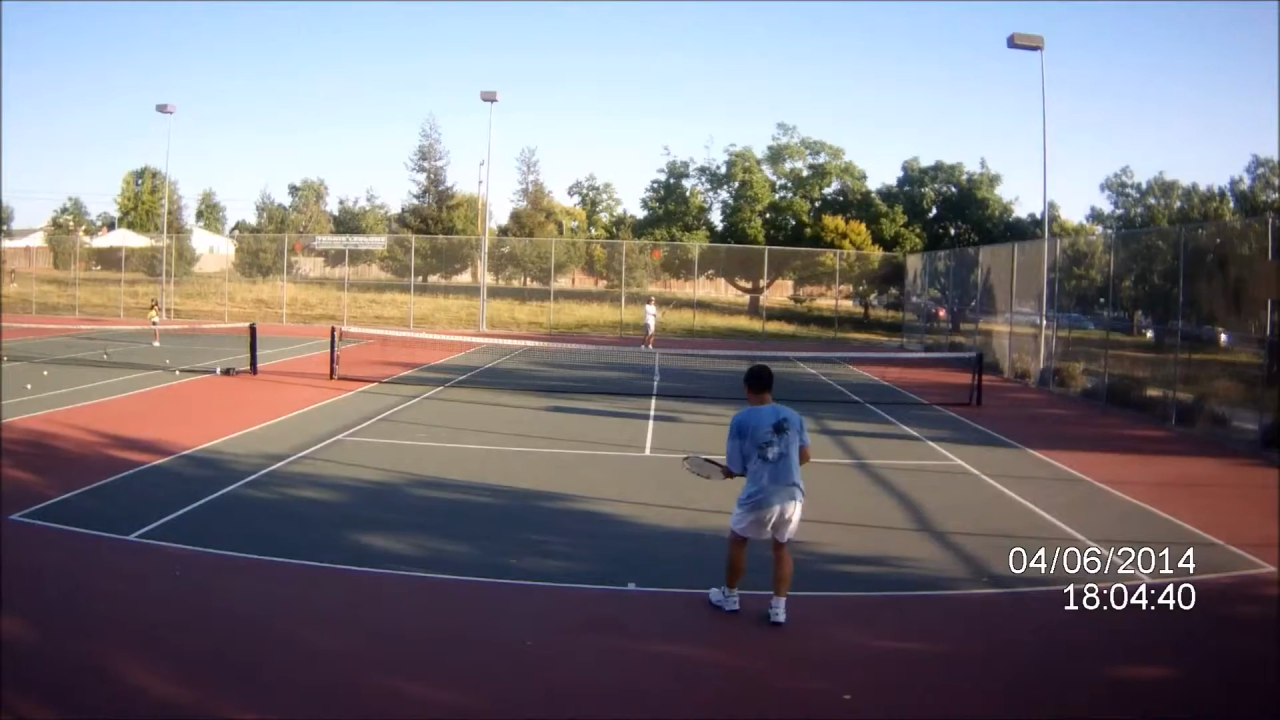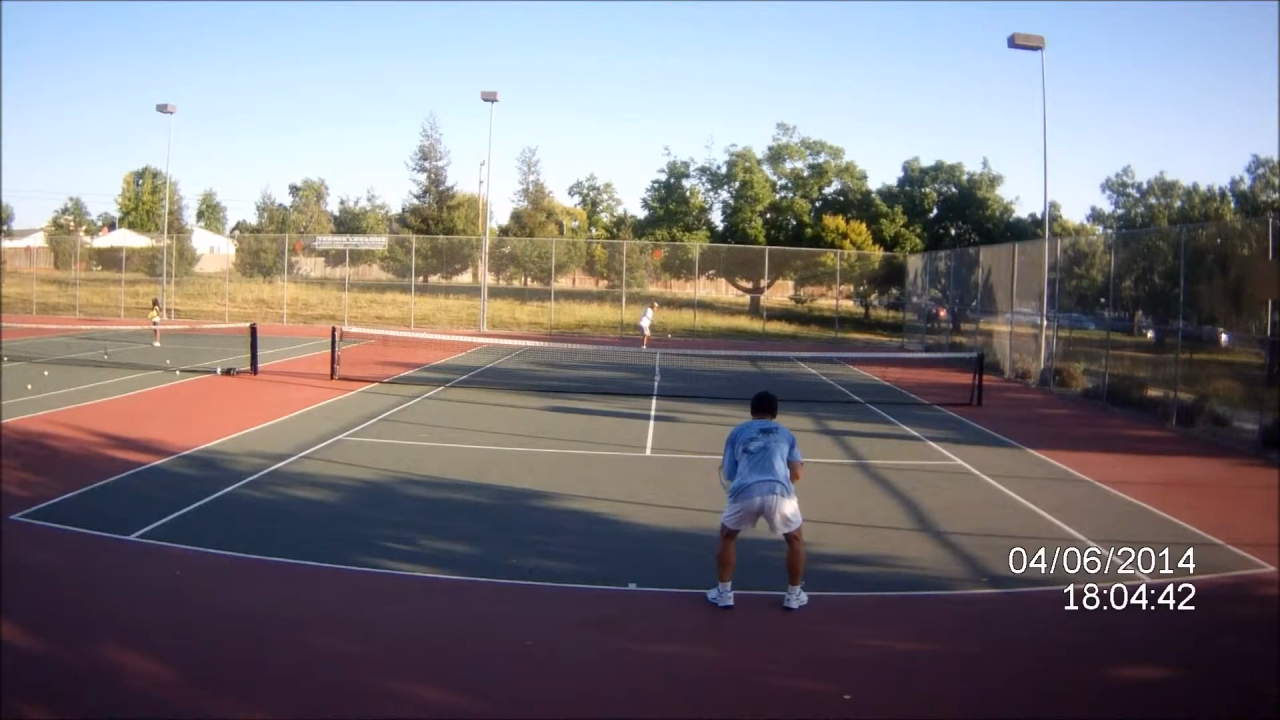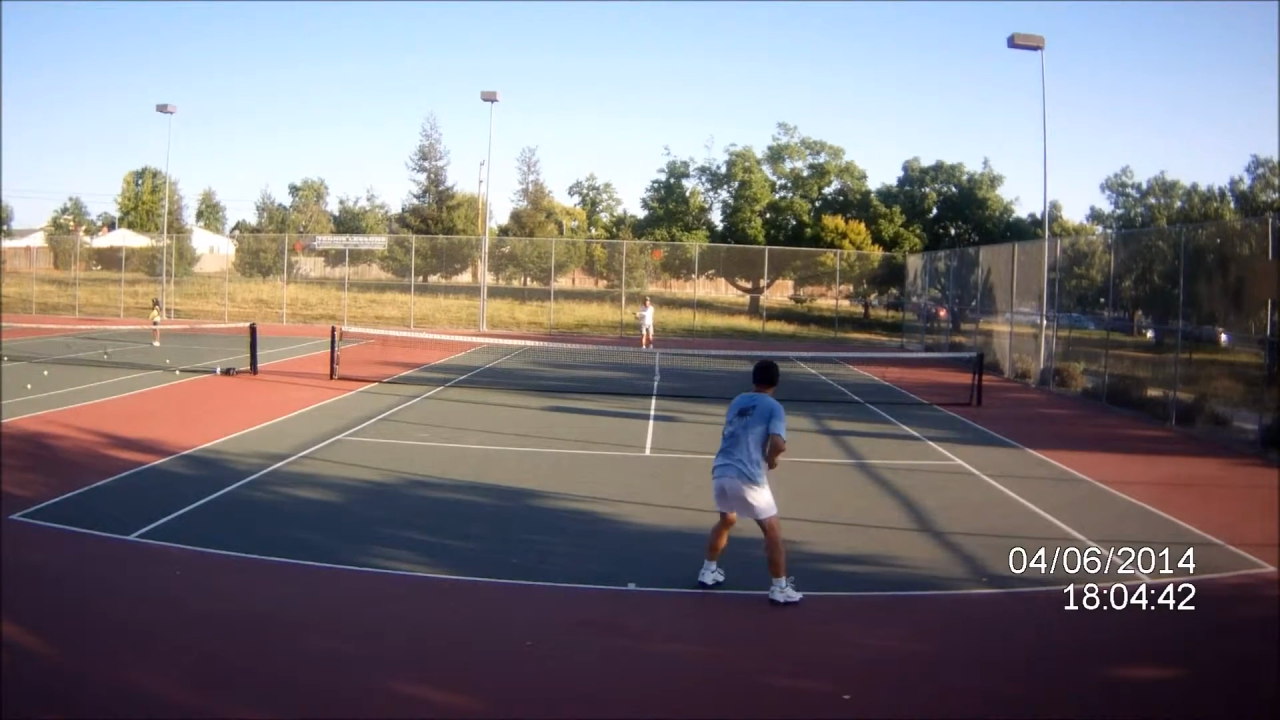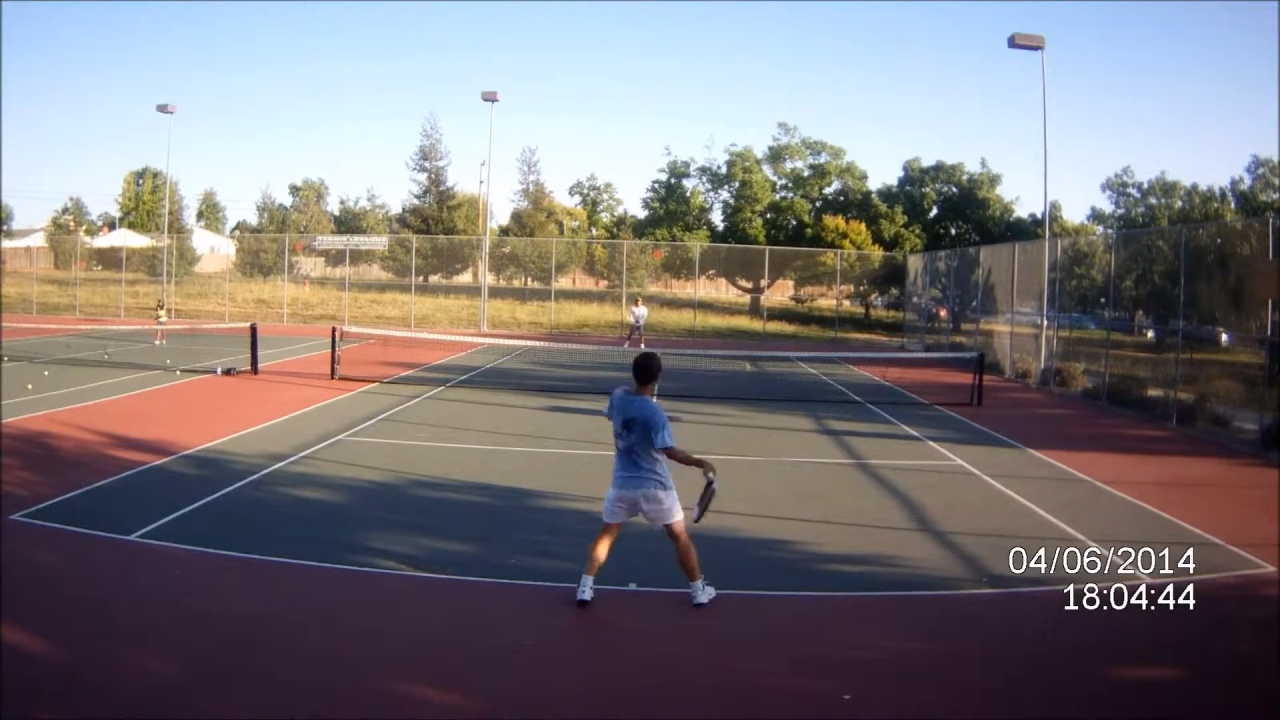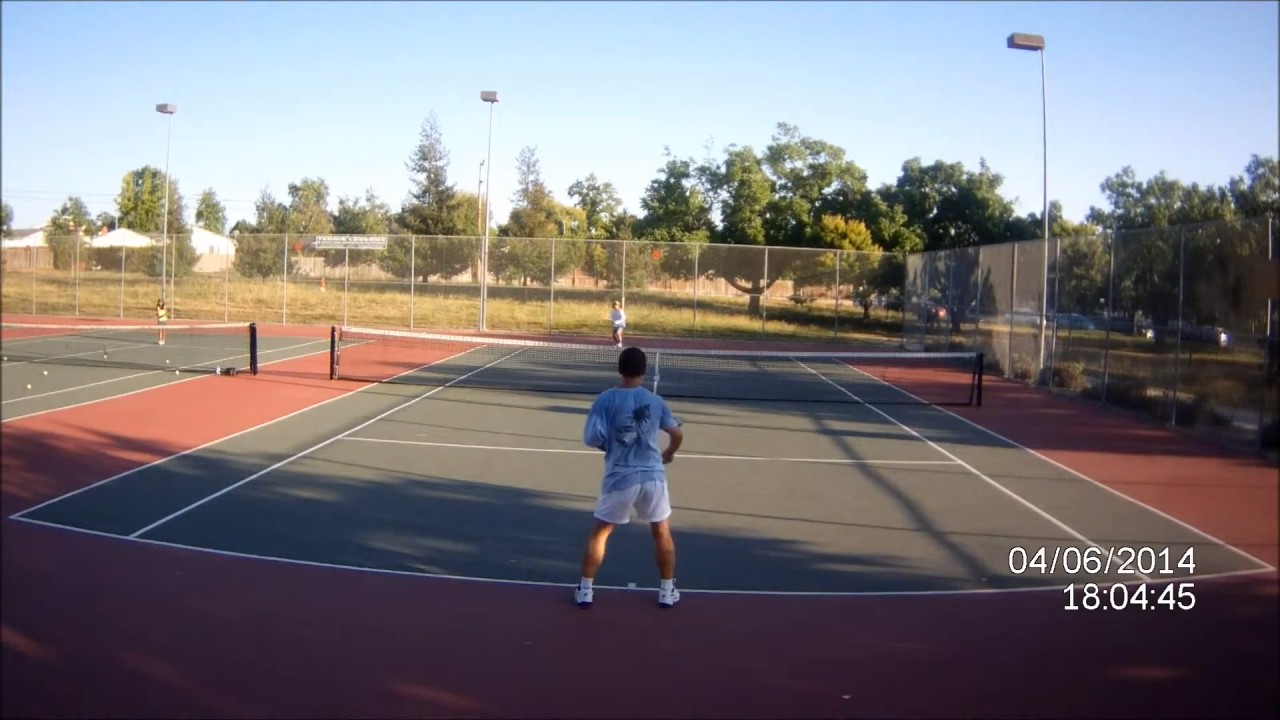
dt=1s
person 1, frame 1
left shoulder: (741, 420)
right shoulder: (793, 416)
left elbow: (734, 468)
right elbow: (806, 456)
left hip: (759, 497)
right hip: (792, 494)
left knee: (736, 545)
right knee: (781, 549)
left ankle: (729, 596)
right ankle: (778, 607)
person 1, frame 2
left shoulder: (737, 432)
right shoulder: (786, 434)
left elbow: (729, 473)
right elbow: (797, 473)
left hip: (745, 492)
right hip: (778, 492)
left knee: (727, 537)
right knee: (795, 540)
left ankle: (724, 592)
right ankle: (794, 595)
person 1, frame 3
left shoulder: (736, 401)
right shoulder: (774, 407)
right elbow: (777, 444)
right wrist: (771, 460)
left hip: (721, 473)
right hip: (747, 478)
left knee: (726, 521)
right knee: (772, 531)
left ankle: (708, 572)
right ankle: (780, 588)
person 1, frame 4
left shoulder: (618, 397)
right shoulder: (653, 413)
right elbow: (669, 451)
right wrist: (702, 464)
left hip: (622, 484)
right hip: (654, 485)
left knee: (605, 535)
right knee: (680, 537)
left ankle: (585, 589)
right ankle: (697, 589)
person 1, frame 5
left shoulder: (605, 399)
right shoulder: (656, 401)
left elbow: (593, 439)
right elbow: (677, 435)
right wrist: (669, 453)
left hip: (619, 479)
right hip: (653, 477)
left knee: (599, 534)
right knee: (662, 534)
left ankle: (585, 591)
right ankle: (667, 591)
